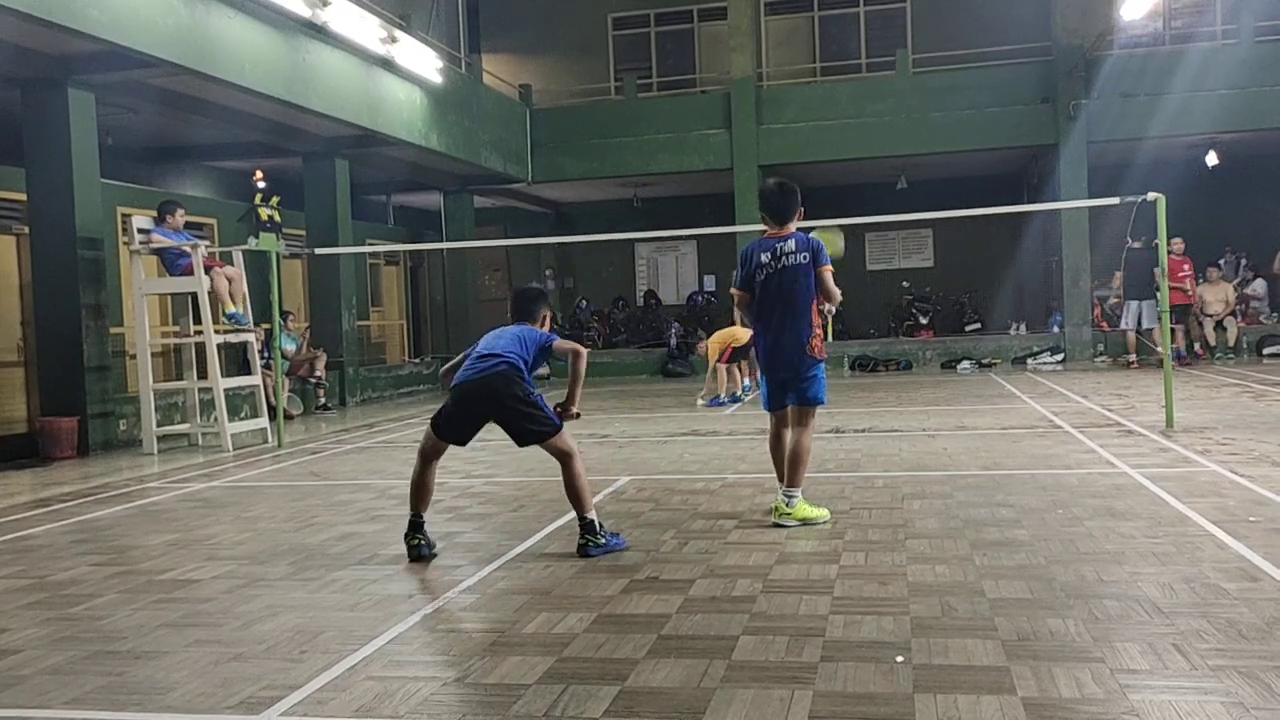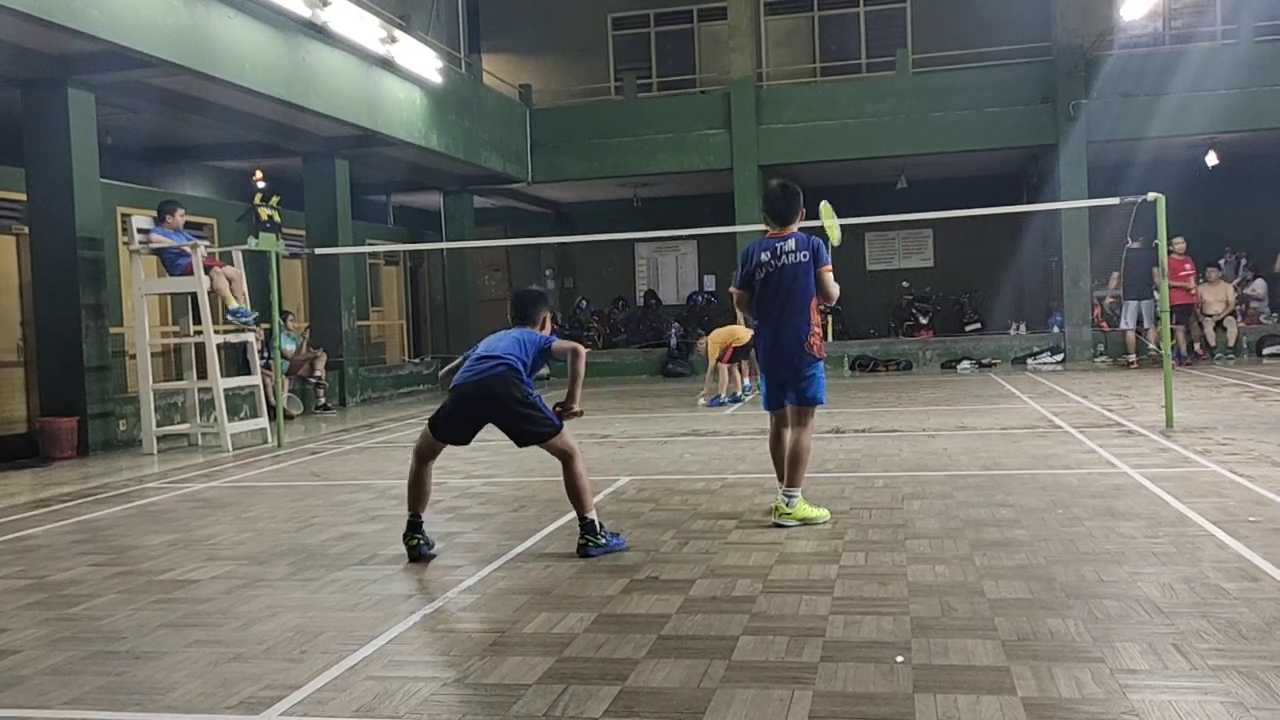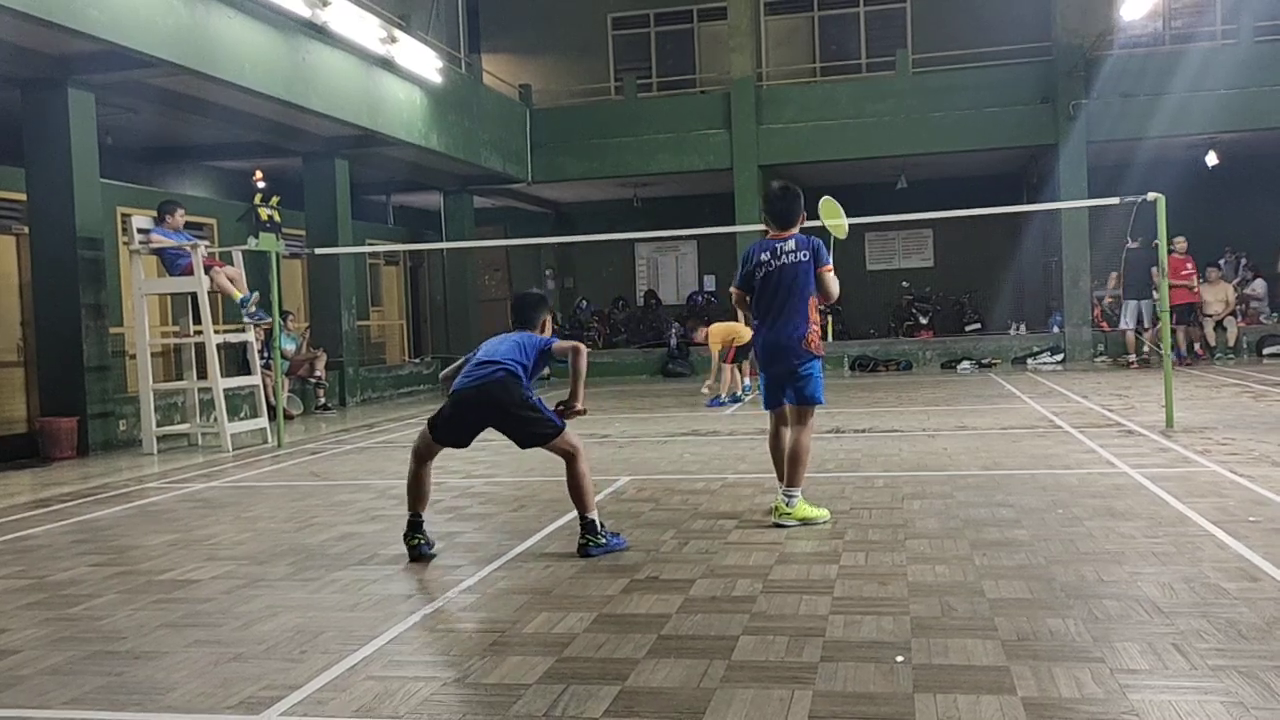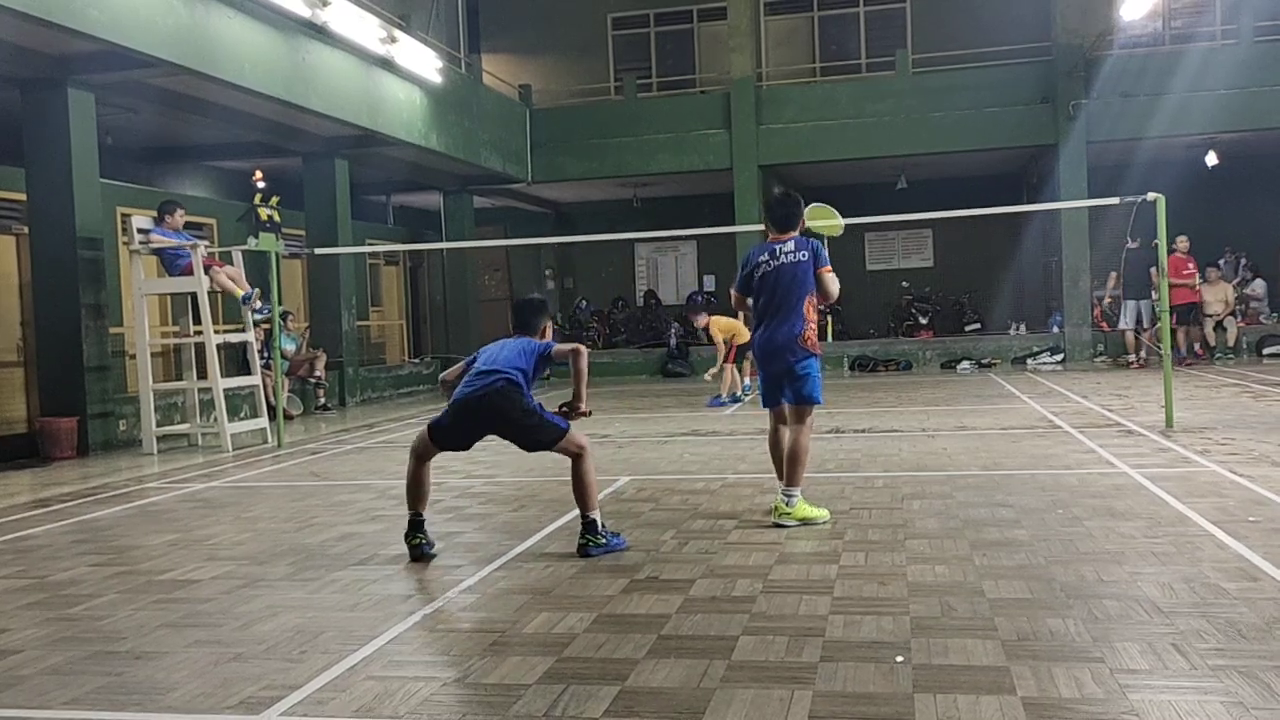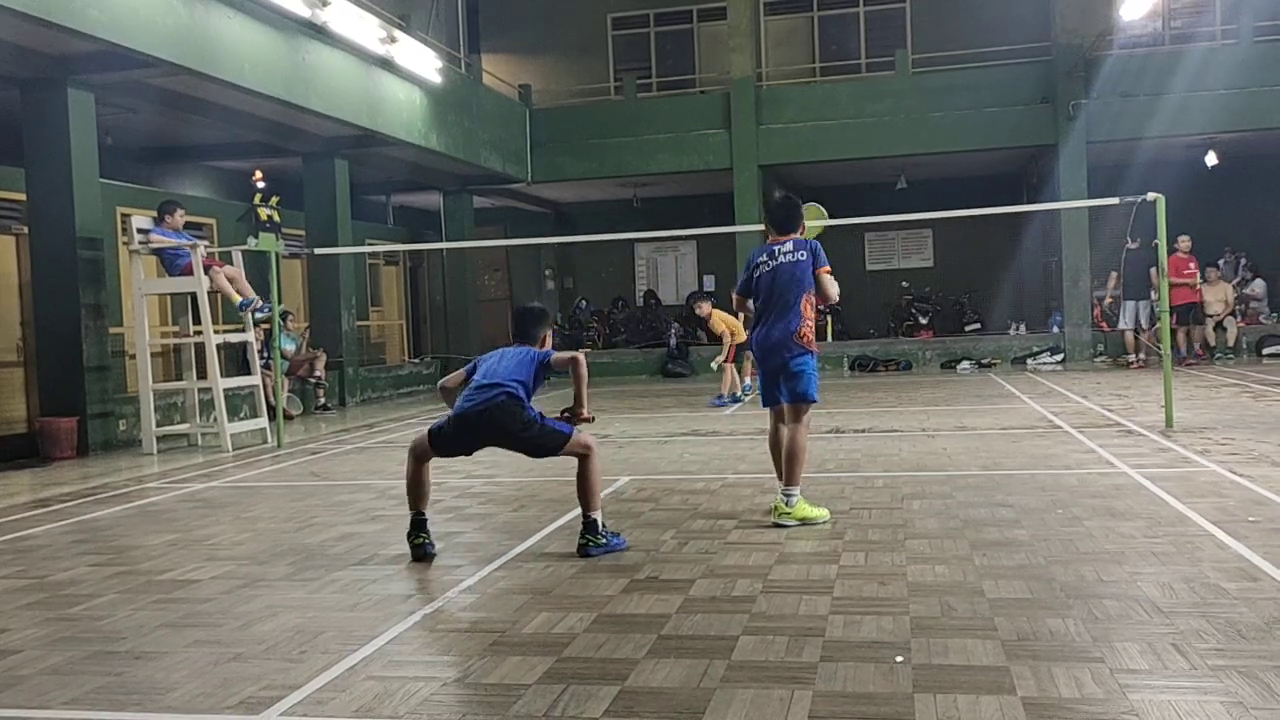
dt=0.1s
person 1, frame 1
left shoulder: (751, 252)
right shoulder: (812, 245)
left elbow: (742, 304)
right elbow: (830, 294)
right wrist: (834, 300)
left hip: (769, 350)
right hip: (805, 347)
left knee: (779, 422)
right knee: (802, 422)
left ankle: (785, 496)
right ankle: (791, 503)
person 1, frame 2
left shoulder: (753, 251)
right shoulder: (813, 246)
left elbow: (740, 301)
right elbow: (830, 295)
right wrist: (835, 287)
left hip: (768, 348)
right hip: (803, 346)
left knee: (779, 421)
right knee: (802, 422)
left ankle: (785, 496)
right ankle: (791, 503)
person 1, frame 3
left shoulder: (754, 252)
right shoulder: (813, 246)
left elbow: (738, 300)
right elbow: (830, 294)
right wrist: (835, 282)
left hip: (767, 346)
right hip: (802, 344)
left knee: (779, 420)
right knee: (801, 421)
left ankle: (785, 495)
right ankle: (791, 503)
person 1, frame 4
left shoulder: (755, 255)
right shoulder: (812, 247)
left elbow: (738, 301)
right elbow: (830, 293)
right wrist: (834, 282)
left hip: (765, 345)
right hip: (799, 344)
left knee: (779, 419)
right knee: (800, 420)
left ankle: (785, 495)
right ankle: (790, 503)
person 1, frame 5
left shoulder: (756, 257)
right shoulder: (811, 248)
left elbow: (739, 304)
right elbow: (828, 295)
right wrist: (834, 287)
left hip: (763, 344)
right hip: (796, 341)
left knee: (778, 418)
right knee: (798, 418)
left ankle: (785, 495)
right ankle: (790, 503)
person 2, frame 1
left shoulder: (491, 335)
right shoulder: (542, 337)
left elbow: (446, 373)
right elbow: (578, 352)
right wrist: (571, 402)
left hip: (465, 388)
right hip: (506, 385)
left knee: (427, 454)
right knee: (568, 453)
left ankle: (416, 535)
right ankle: (592, 533)
person 2, frame 2
left shoulder: (491, 339)
right shoulder: (540, 339)
left elbow: (445, 375)
right elbow: (577, 350)
right wrist: (573, 400)
left hip: (464, 391)
right hip: (505, 387)
left knee: (423, 453)
right knee: (569, 452)
left ankle: (415, 535)
right ankle: (592, 534)
person 2, frame 3
left shoulder: (491, 342)
right shoulder: (541, 342)
left elbow: (445, 377)
right elbow: (578, 349)
right wrist: (575, 400)
left hip: (463, 395)
right hip: (506, 392)
left knee: (421, 453)
right knee: (573, 450)
left ankle: (415, 535)
right ankle: (592, 533)
person 2, frame 4
left shoulder: (489, 348)
right shoulder: (541, 347)
left elbow: (446, 380)
right elbow: (578, 350)
right wrist: (579, 401)
left hip: (465, 405)
right hip: (508, 401)
left knee: (419, 452)
right knee: (580, 448)
left ankle: (416, 534)
right ankle: (593, 532)
person 2, frame 5
left shoulder: (488, 357)
right shoulder: (540, 355)
left elbow: (445, 386)
right elbow: (576, 359)
right wrist: (580, 407)
left hip: (466, 416)
right hip: (509, 414)
left knee: (417, 452)
right knee: (587, 448)
left ankle: (418, 534)
right ankle: (593, 532)
